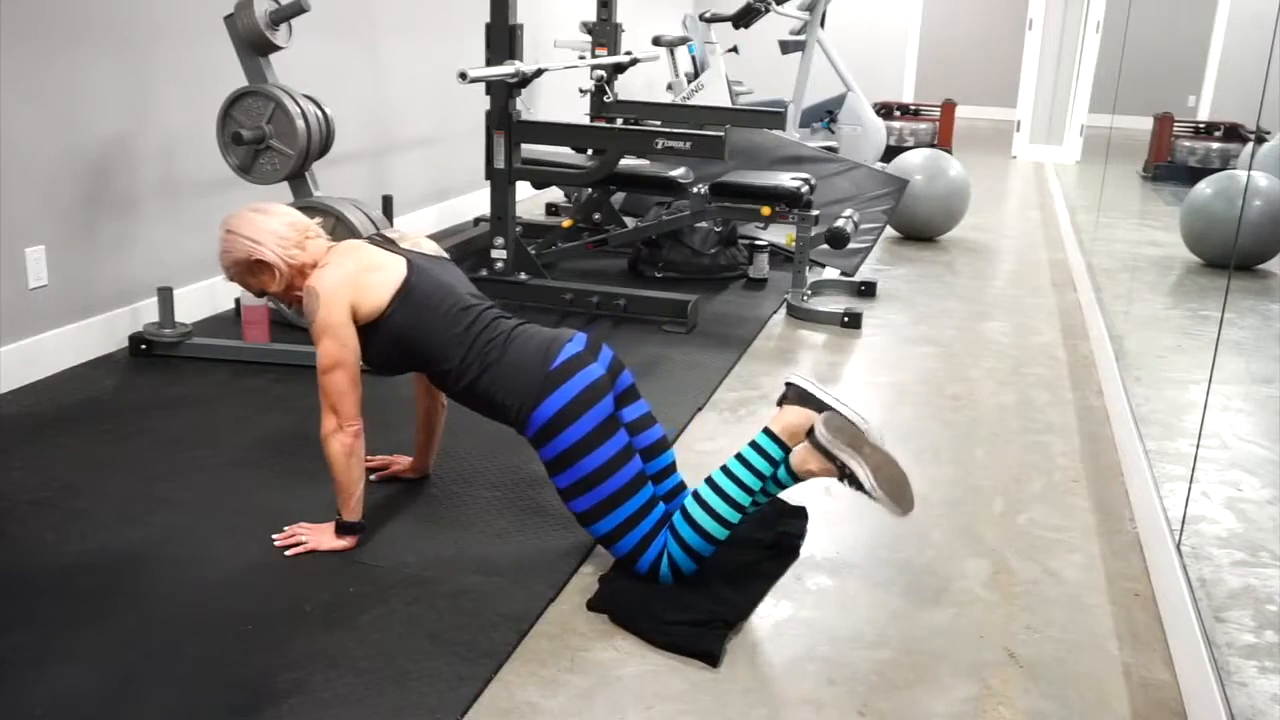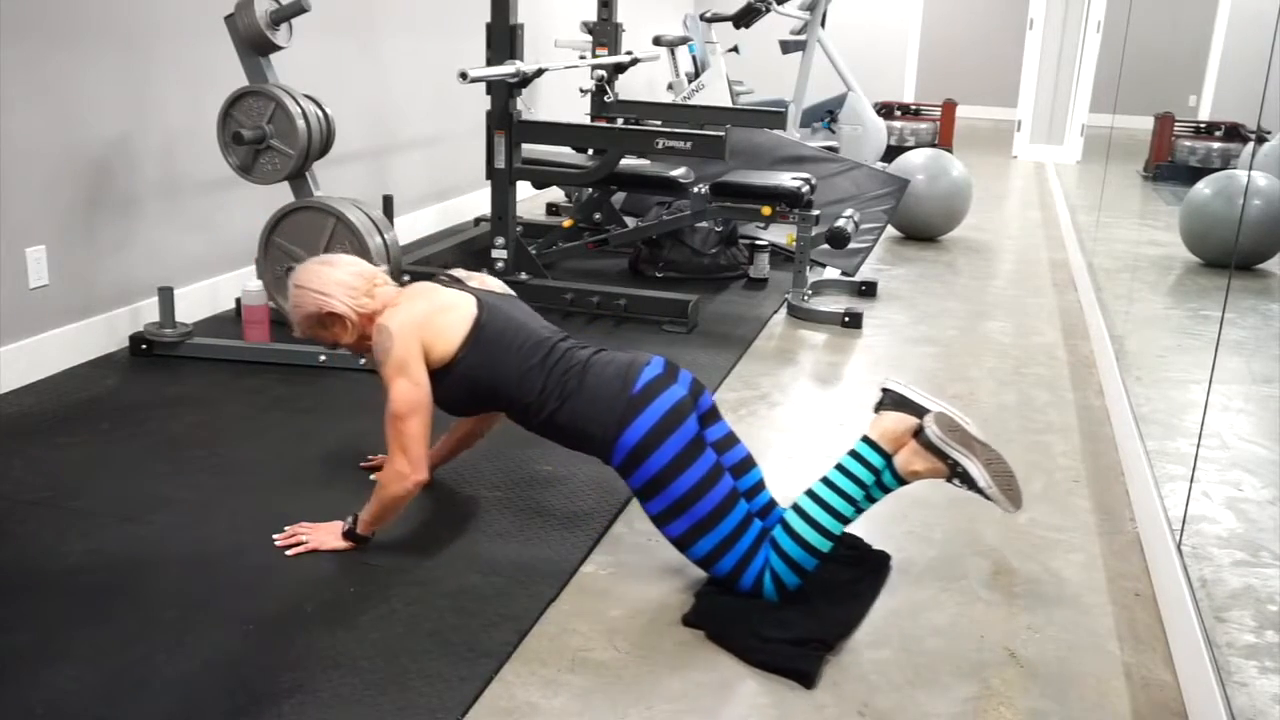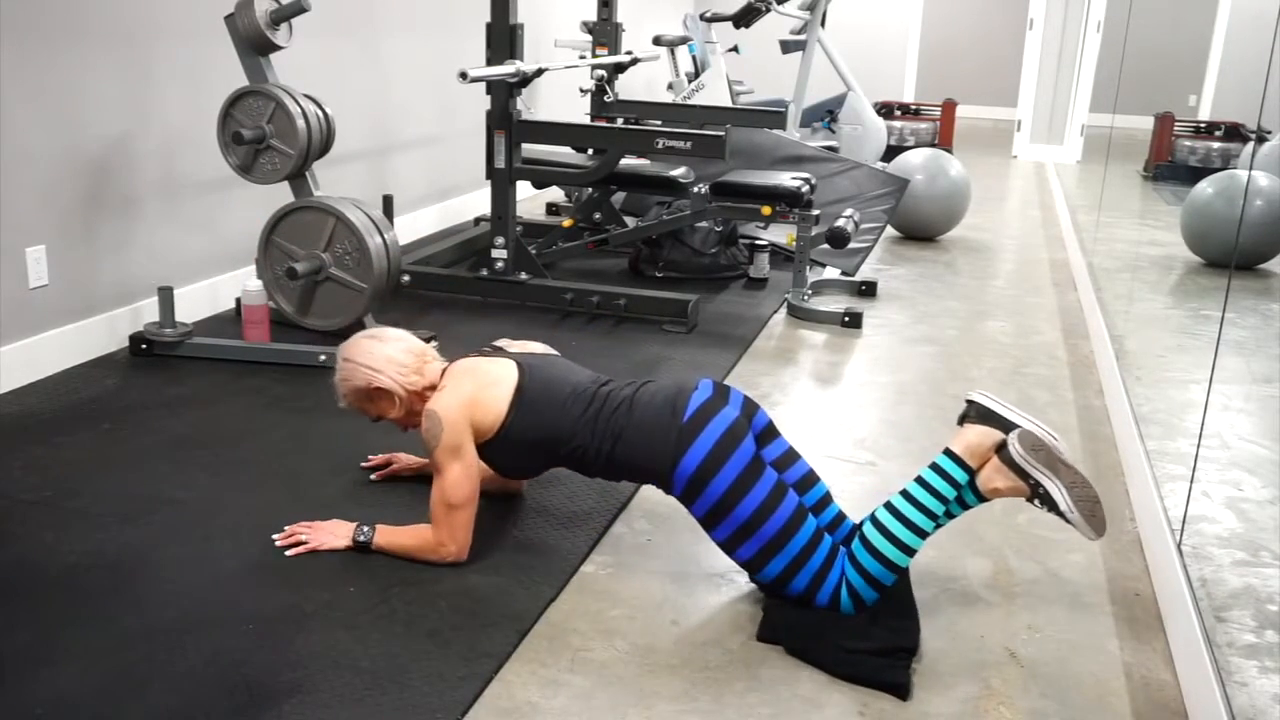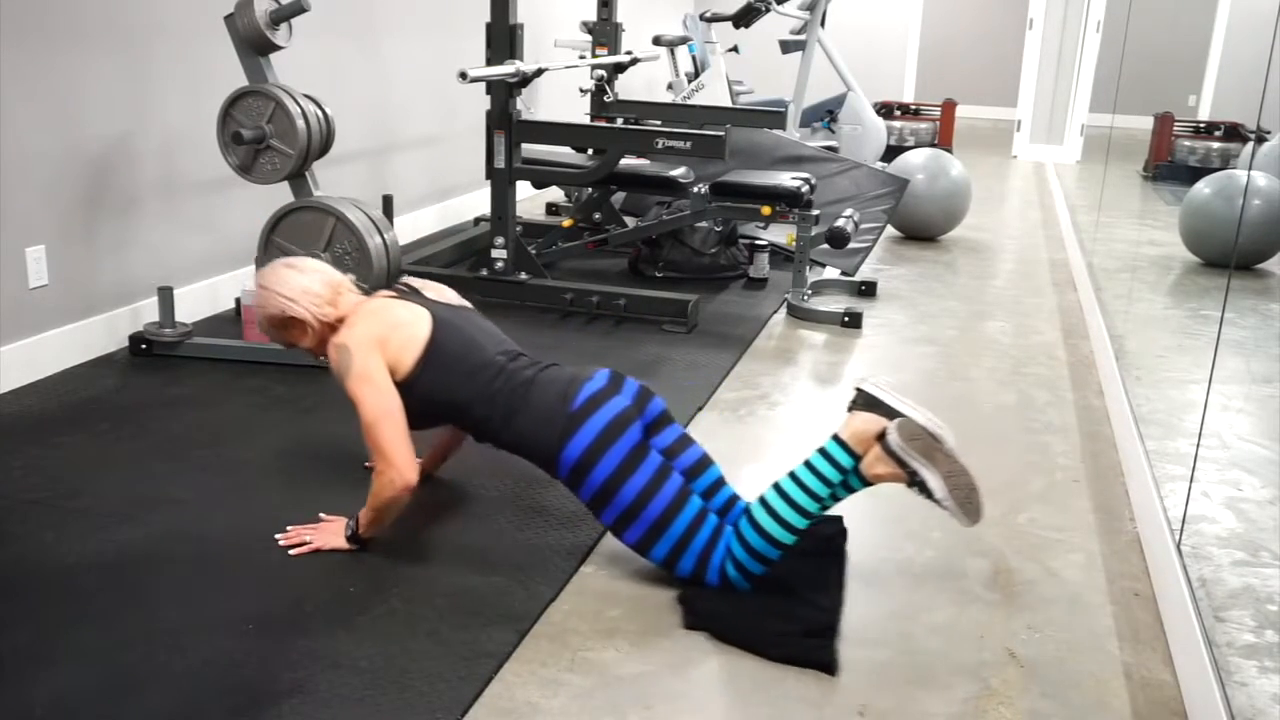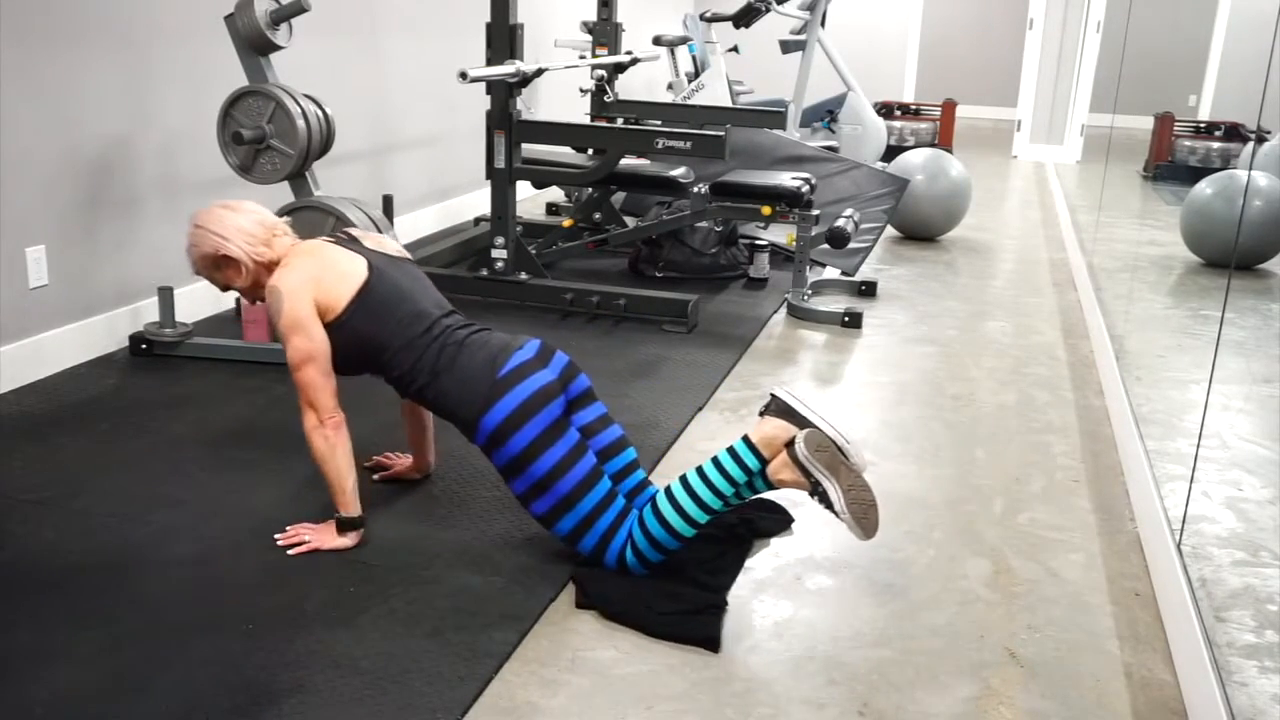
dt=1s
person 1, frame 1
left shoulder: (329, 286)
right shoulder: (396, 243)
left elbow: (342, 427)
left wrist: (346, 526)
right wrist: (421, 460)
left hip: (554, 398)
right hip: (584, 361)
left knee: (664, 558)
right knee: (675, 517)
left ankle: (790, 432)
right ankle: (813, 455)
person 1, frame 2
left shoulder: (397, 328)
right shoulder: (456, 283)
left elbow: (403, 475)
left wrist: (353, 531)
right wrist: (430, 459)
left hip: (639, 427)
right hip: (662, 387)
left knee: (766, 575)
right knee: (771, 535)
left ankle: (894, 443)
right ankle: (901, 435)
person 1, frame 3
left shoulder: (444, 410)
right shoulder: (497, 358)
left elbow: (451, 543)
right elbow: (516, 465)
left wrist: (358, 533)
right wrist: (433, 466)
left hip: (697, 452)
right hip: (717, 408)
left knee: (841, 588)
right knee: (842, 555)
left ankle: (975, 456)
right ankle: (984, 452)
person 1, frame 4
left shoulder: (352, 343)
right shoulder: (415, 289)
left elbow: (396, 479)
left wrist: (356, 532)
right wrist: (430, 459)
left hip: (587, 438)
right hip: (613, 396)
left knee: (730, 564)
right knee: (738, 531)
left ankle: (862, 448)
right ankle: (867, 431)
person 1, frame 5
left shoulder: (291, 285)
right shoulder: (357, 240)
left elbow: (324, 418)
left wrist: (347, 524)
right wrist: (421, 461)
left hip: (508, 406)
right hip: (541, 365)
left knee: (632, 547)
right knee: (643, 510)
left ankle: (770, 448)
right ankle: (778, 439)
